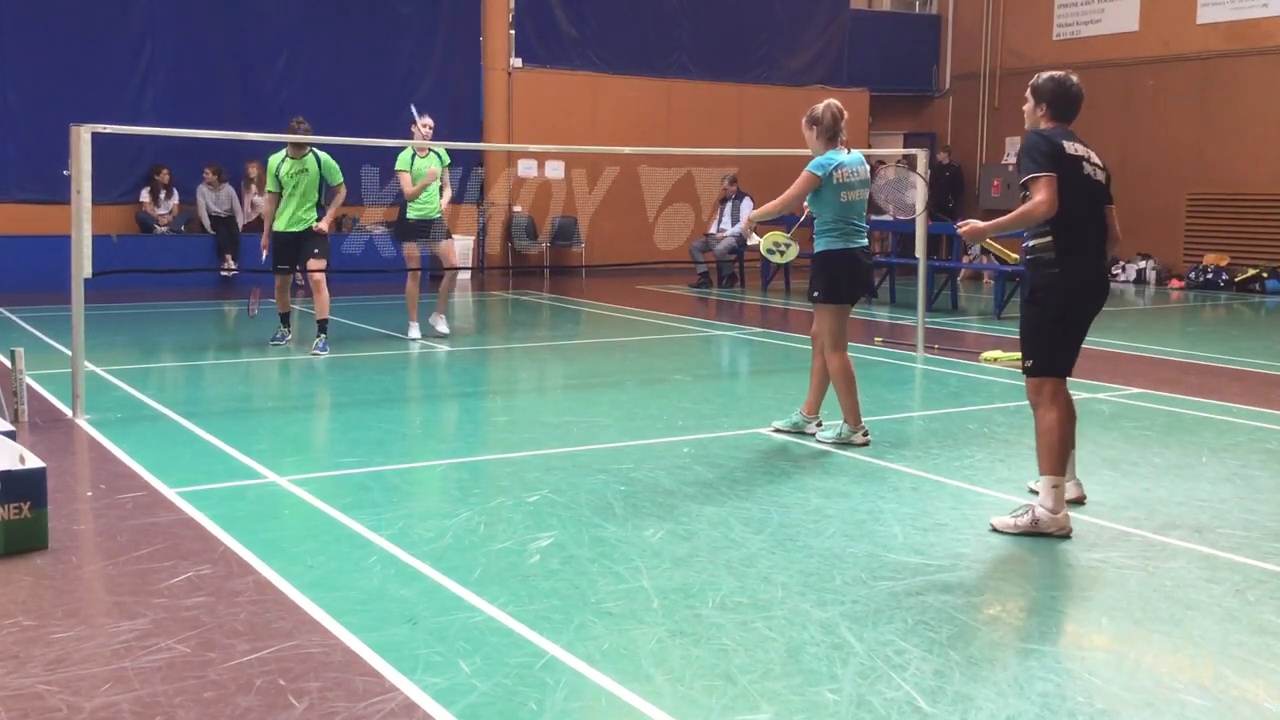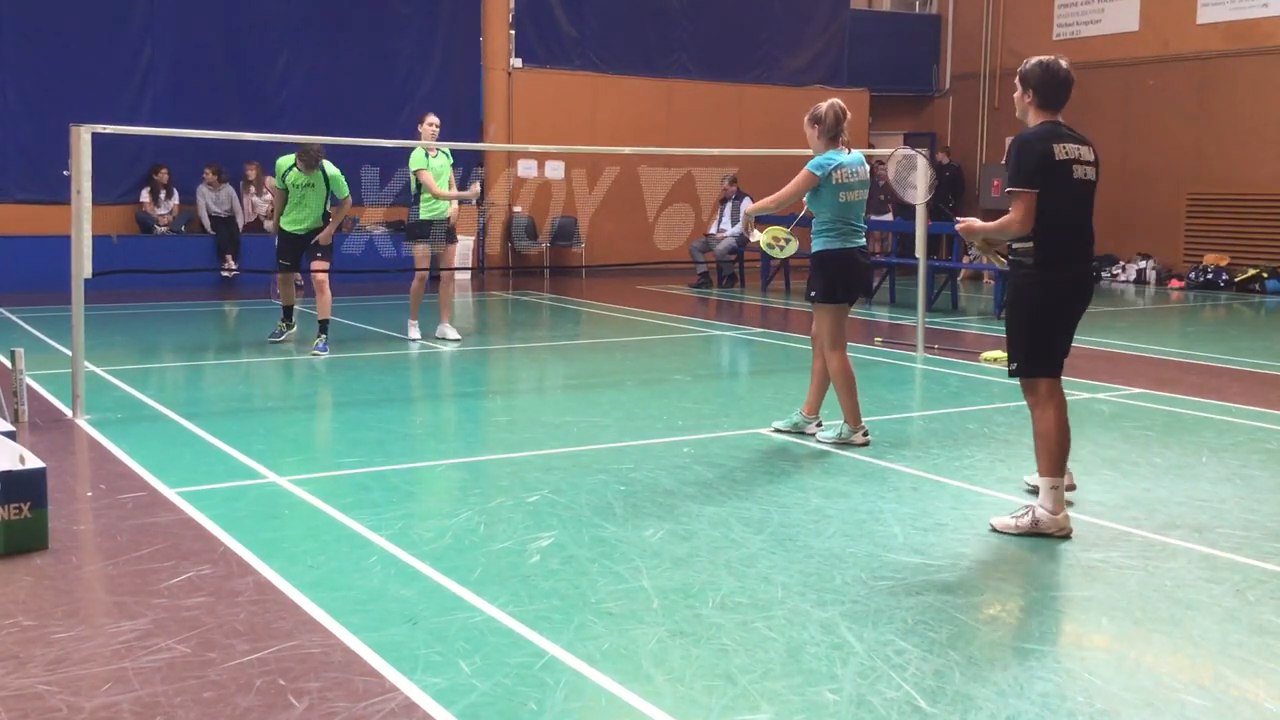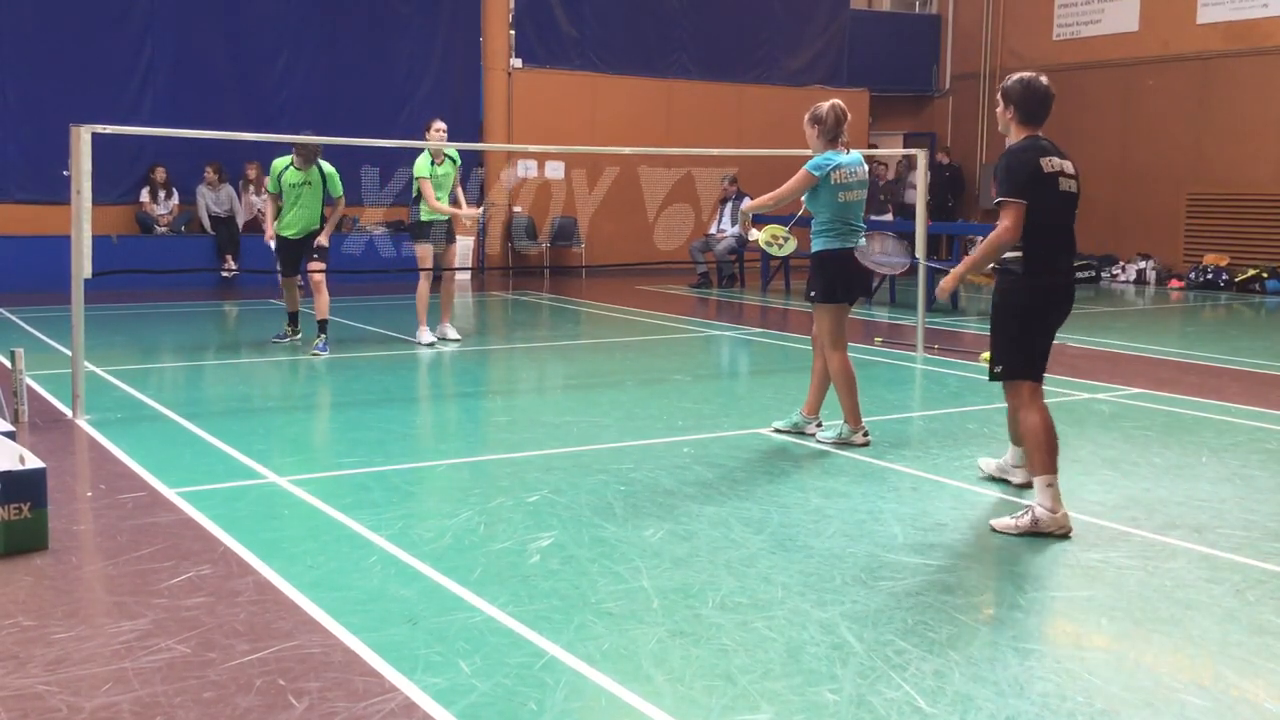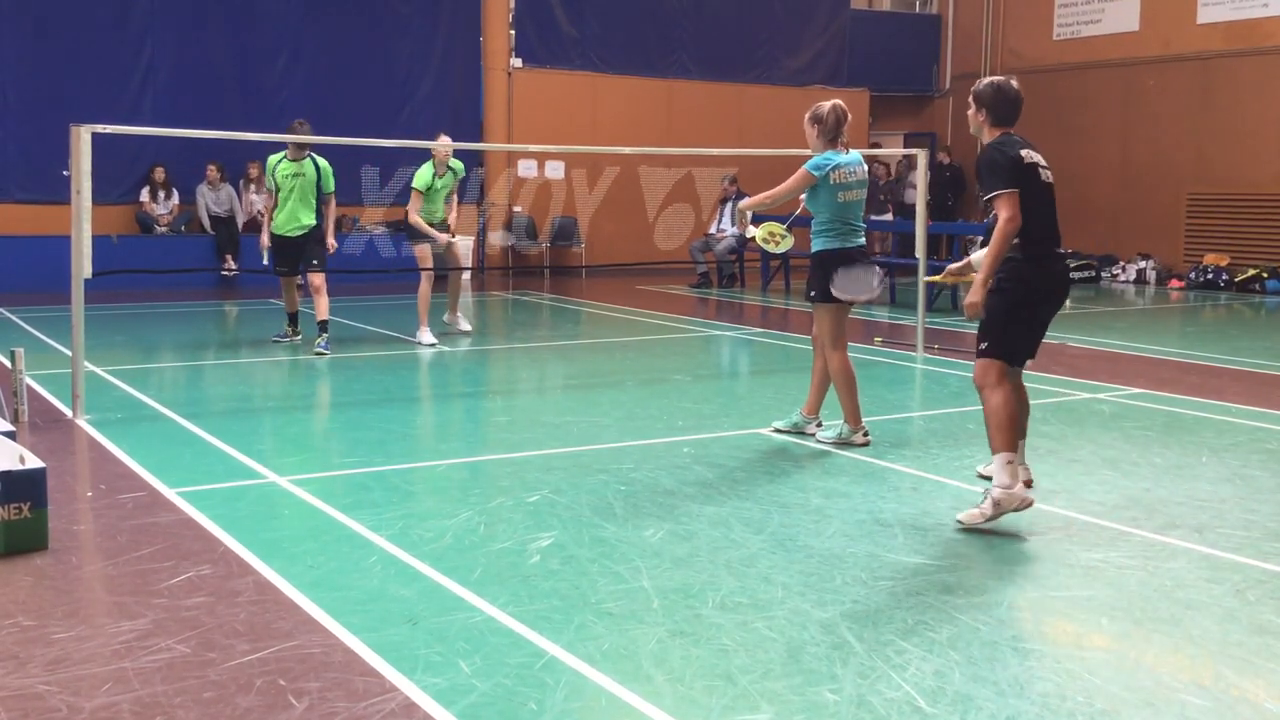
dt=0.3s
person 1, frame 1
left shoulder: (1040, 142)
right shoulder: (1090, 155)
left elbow: (1044, 204)
right elbow: (1112, 231)
left wrist: (985, 229)
left hip: (1056, 279)
right hip: (1092, 279)
left knee: (1043, 389)
right knee: (1055, 382)
left ankle: (1050, 508)
right ankle: (1066, 480)
person 1, frame 2
left shoulder: (1029, 143)
right shoulder: (1084, 147)
left elbow: (1021, 221)
left wrist: (980, 229)
right wrist: (999, 237)
left hip: (1039, 280)
right hip: (1076, 277)
left knee: (1041, 389)
right knee: (1048, 380)
left ankle: (1050, 509)
right ankle: (1055, 473)
person 1, frame 3
left shoulder: (1016, 158)
right shoulder: (1062, 160)
left elbow: (1009, 231)
left wrist: (958, 272)
right wrist: (993, 266)
left hip: (1026, 288)
right hip: (1057, 285)
left knee: (1025, 394)
right knee: (1021, 378)
left ankle: (1049, 506)
right ankle: (1019, 462)
person 1, frame 4
left shoulder: (995, 153)
right shoulder: (1026, 152)
left elbow: (1009, 221)
left wrist: (980, 282)
right wrist: (973, 261)
left hip: (1023, 278)
right hip: (1048, 274)
left knee: (989, 374)
right knee: (1009, 370)
left ankle: (1007, 485)
right ankle: (1014, 463)
person 2, frame 1
left shoulder: (823, 164)
right shoulder: (859, 160)
left elbow: (781, 205)
left wrist: (751, 217)
left hip: (834, 260)
right hip: (856, 257)
left knee: (833, 346)
right knee: (820, 339)
left ankle: (854, 427)
right ankle: (809, 415)
person 2, frame 2
left shoulder: (823, 164)
right shoulder: (858, 160)
left elbow: (777, 201)
left wrist: (748, 210)
left hip: (832, 260)
right hip: (854, 257)
left knee: (833, 347)
right knee: (820, 339)
left ankle: (854, 427)
right ankle: (809, 416)
person 2, frame 3
left shoulder: (821, 165)
right shoulder: (857, 161)
left elbow: (775, 199)
left wrist: (746, 207)
left hip: (831, 260)
right hip: (854, 258)
left knee: (833, 346)
right knee: (821, 339)
left ankle: (854, 427)
right ankle: (809, 415)
person 2, frame 4
left shoulder: (821, 164)
right shoulder: (857, 160)
left elbow: (773, 198)
left wrist: (743, 205)
left hip: (831, 259)
right hip: (855, 255)
left knee: (834, 346)
right knee: (821, 339)
left ankle: (854, 427)
right ankle: (809, 415)
person 3, frame 1
left shoulder: (323, 160)
right shoulder: (275, 161)
left elbow: (340, 190)
right elbow: (272, 198)
left wrist: (327, 219)
right wrist: (265, 233)
left hip: (312, 228)
right hip: (283, 230)
left knee: (317, 278)
right knee: (281, 282)
left ankle: (322, 336)
right ankle: (285, 328)
person 3, frame 2
left shoulder: (331, 173)
right shoulder: (282, 164)
left elbow: (346, 202)
right elbow: (280, 192)
left wrist: (329, 230)
right wrist: (276, 222)
left hip: (318, 231)
right hip: (289, 229)
left knee: (320, 279)
right knee: (284, 277)
left ankle: (322, 336)
right ankle: (287, 321)
person 3, frame 3
left shoulder: (327, 171)
right shoulder: (278, 166)
left elbow: (339, 203)
right elbow: (272, 198)
left wrist: (326, 233)
right wrist: (269, 226)
left hip: (314, 233)
right hip: (285, 234)
left knee: (317, 280)
right knee: (288, 282)
left ankle: (322, 336)
right ankle: (293, 327)
person 3, frame 4
left shoulder: (321, 165)
right shoulder: (273, 162)
left elbow: (330, 201)
right elbow: (271, 198)
left wrist: (330, 234)
right wrist: (265, 230)
left hip: (312, 232)
right hip: (282, 232)
left knee: (317, 283)
right knee: (287, 283)
left ankle: (323, 335)
right ankle: (293, 327)
person 4, frame 1
left shoulder: (440, 154)
right shoulder: (405, 157)
left elbow: (447, 186)
right elbow: (408, 194)
left wrist: (445, 200)
right wrist: (429, 180)
left hip: (436, 219)
right hip: (412, 220)
left knee: (452, 267)
right knee: (414, 274)
left ankle: (439, 315)
right ankle: (413, 324)
person 4, frame 2
left shoulder: (445, 153)
right shoulder: (417, 157)
right elbow: (436, 192)
left wrist: (455, 205)
right wrist: (467, 194)
left hip: (445, 220)
right hip: (422, 220)
left knee: (448, 274)
right knee: (421, 274)
left ankle: (444, 325)
right ankle: (413, 322)
person 4, frame 3
left shoulder: (454, 156)
right shoulder: (422, 163)
left elbow: (457, 186)
right elbow: (431, 203)
left wrist: (464, 207)
right wrist: (462, 214)
left hip: (444, 219)
right hip: (423, 220)
left knee: (449, 274)
right knee: (426, 273)
left ankle: (445, 325)
right ankle: (422, 329)
person 4, frame 4
left shoulder: (457, 167)
right shoulder: (423, 174)
right elbow: (413, 216)
left wrist: (453, 213)
right wrist: (436, 236)
left hip: (439, 220)
right hip: (419, 223)
left knee: (457, 267)
right knee: (428, 274)
left ankle: (453, 314)
right ankle: (423, 329)
